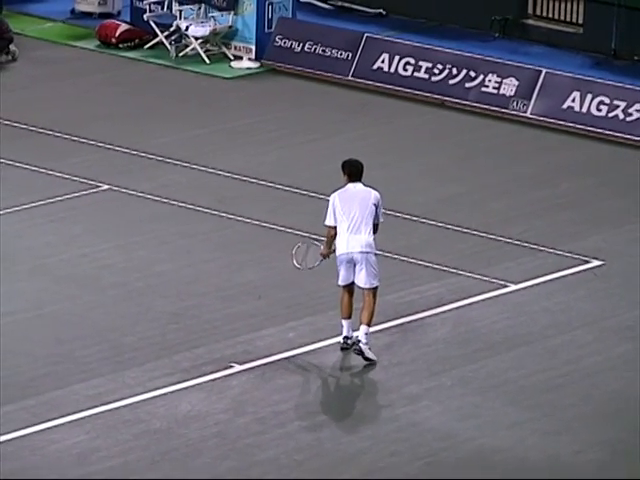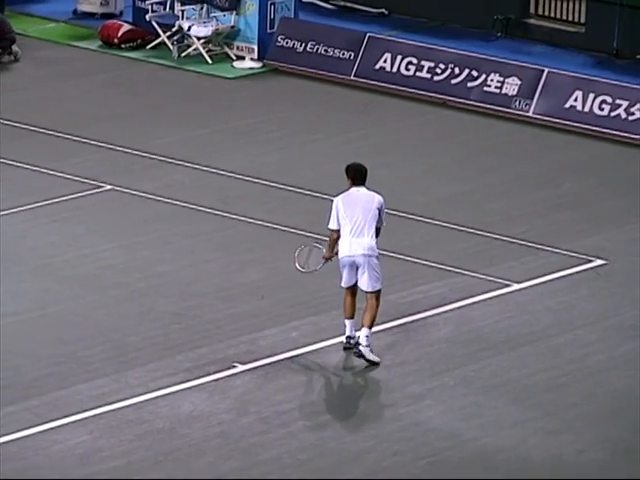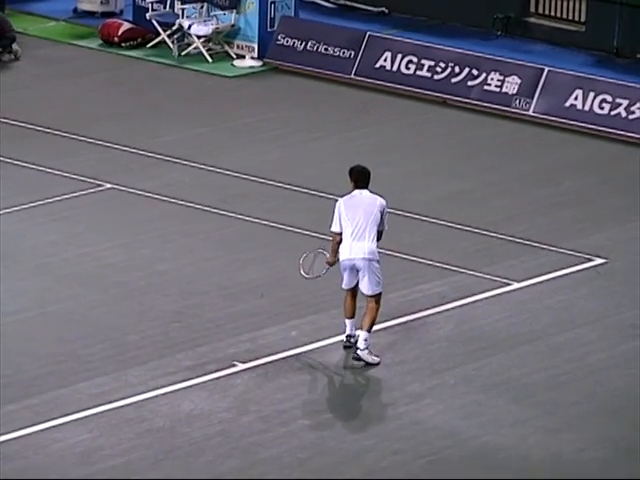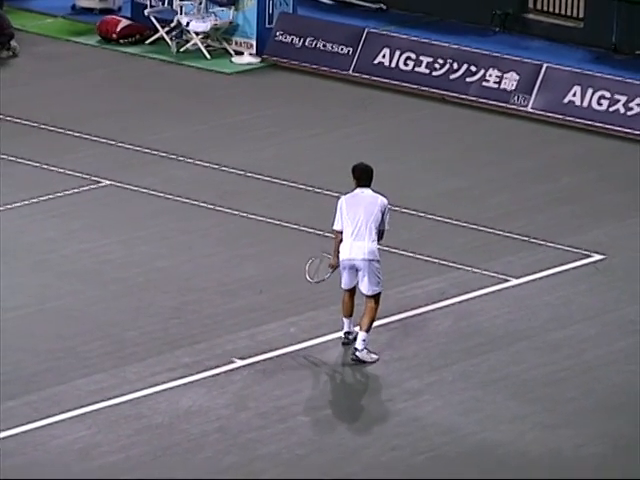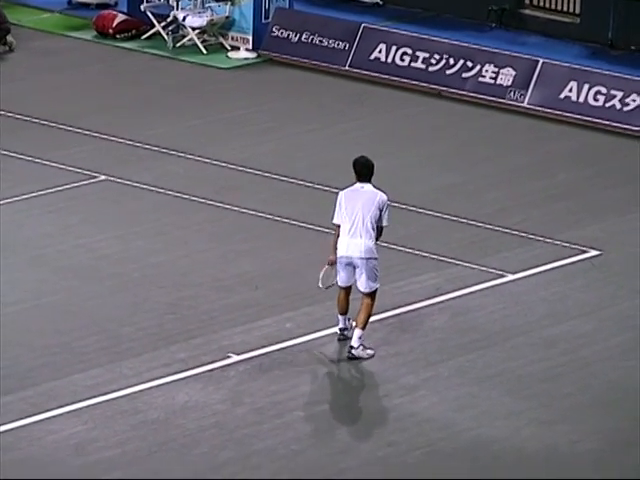
dt=0.2s
person 1, frame 1
left shoulder: (336, 196)
right shoulder: (374, 195)
left elbow: (332, 231)
left wrist: (327, 248)
left hip: (343, 250)
right hip: (365, 249)
left knee: (346, 291)
right knee: (369, 295)
left ankle: (347, 337)
right ankle: (362, 340)
person 1, frame 2
left shoulder: (340, 200)
right shoulder: (377, 199)
left elbow: (335, 234)
left wrist: (329, 251)
left hip: (346, 252)
right hip: (367, 252)
left knee: (349, 291)
right knee: (373, 298)
left ankle: (349, 337)
right ankle: (363, 343)
person 1, frame 3
left shoulder: (342, 203)
right shoulder: (380, 202)
left elbow: (337, 237)
left wrist: (333, 256)
left hip: (346, 255)
right hip: (368, 255)
left knee: (350, 292)
right knee: (373, 301)
left ankle: (350, 336)
right ankle: (362, 346)
person 1, frame 4
left shoulder: (344, 200)
right shoulder: (382, 202)
left elbow: (338, 234)
right elbow: (380, 234)
left wrist: (335, 257)
left hip: (347, 254)
right hip: (368, 255)
left knee: (348, 292)
right knee: (372, 301)
left ankle: (348, 333)
right ankle: (360, 347)
person 1, frame 5
left shoulder: (344, 195)
right shoulder: (381, 198)
left elbow: (338, 228)
right elbow: (379, 230)
left wrist: (333, 252)
left hip: (344, 250)
right hip: (366, 252)
left knee: (344, 290)
right knee: (368, 298)
left ankle: (343, 328)
right ankle: (355, 345)
